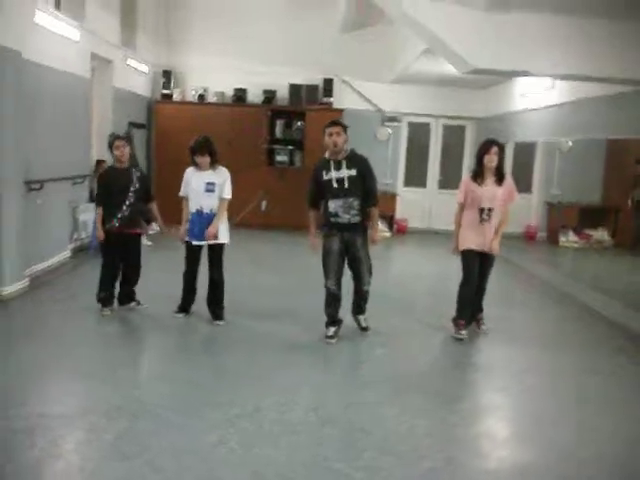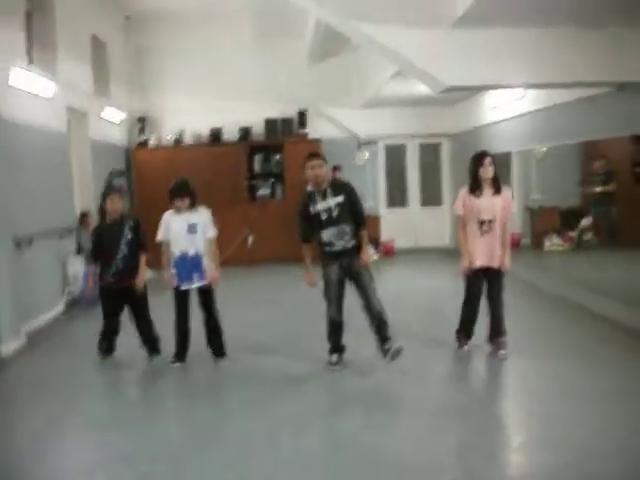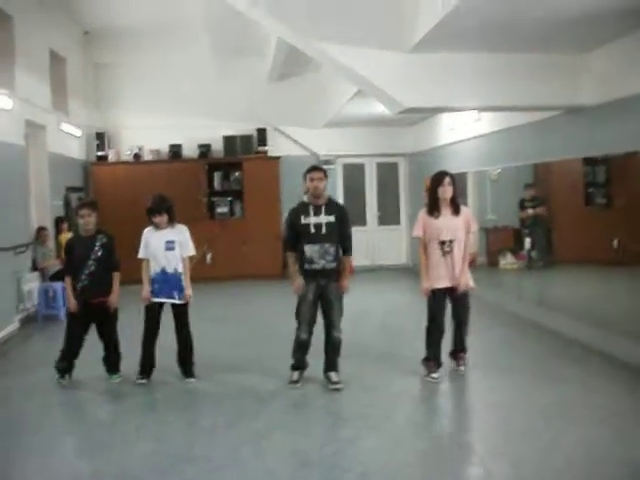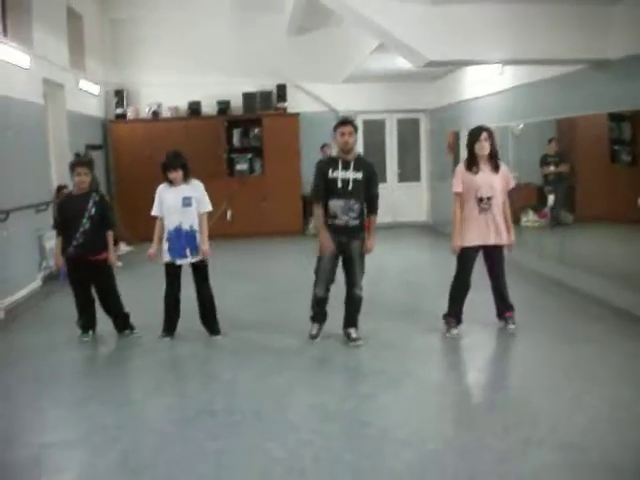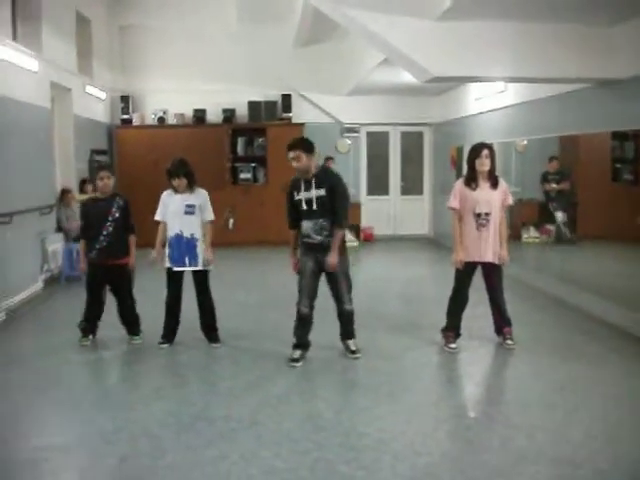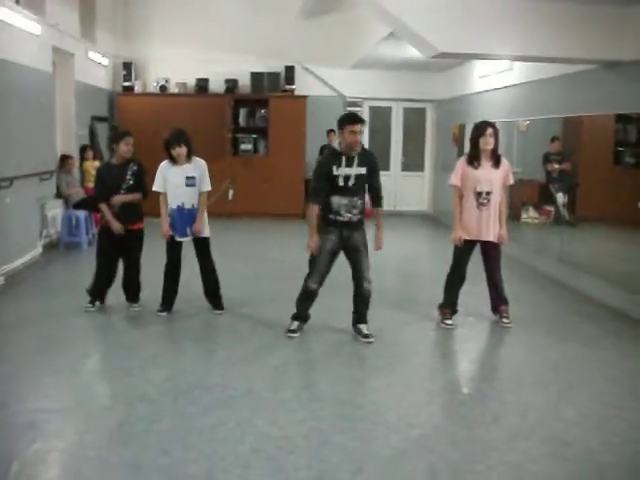
dt=0.7s
person 1, frame 1
left shoulder: (360, 163)
right shoulder: (320, 168)
left elbow: (372, 197)
right elbow: (314, 204)
left wrist: (374, 227)
right wrist: (313, 233)
left hip: (357, 231)
right hip: (332, 233)
left knee: (363, 278)
right knee: (332, 281)
left ankle: (359, 312)
right ankle: (332, 322)
person 1, frame 2
left shoulder: (345, 189)
right shoulder: (307, 202)
left elbow: (361, 220)
right elbow: (306, 239)
left wrist: (365, 249)
right wrist: (308, 269)
left hip: (355, 256)
right hip: (331, 261)
left knee: (371, 299)
right knee: (334, 309)
left ankle: (386, 343)
right ankle: (336, 350)
person 1, frame 3
left shoulder: (338, 211)
right shoulder: (297, 213)
left elbow: (346, 247)
right elbow: (290, 248)
left wrist: (346, 276)
right wrist: (295, 276)
left hip: (333, 278)
right hip: (308, 279)
left knee: (334, 327)
right knee: (304, 327)
left ankle: (331, 370)
right ankle: (298, 367)
person 1, frame 4
left shoulder: (366, 168)
right shoulder: (324, 166)
left elbow: (372, 205)
right elbow: (317, 200)
left wrist: (370, 236)
right wrist: (322, 231)
left hip: (355, 236)
right hip: (331, 234)
left knee: (355, 285)
right knee: (322, 282)
left ankle: (351, 326)
right ankle: (318, 320)
person 1, frame 5
left shoulder: (332, 180)
right shoulder: (294, 186)
left elbow: (341, 219)
left wrist: (334, 251)
right wrist: (294, 253)
left hip: (333, 250)
right hip: (308, 252)
left knee: (343, 298)
right knee: (304, 302)
left ankle: (348, 338)
right ankle: (300, 345)
person 1, frame 6
left shoulder: (369, 159)
right shoulder: (328, 160)
left elbow: (376, 196)
right elbow: (315, 198)
left wrist: (379, 230)
right wrist: (313, 232)
left hip: (356, 229)
right hip: (329, 228)
left knee: (363, 278)
right knee: (315, 276)
left ankle: (360, 322)
right ankle: (300, 317)
person 2, frame 1
left shoulder: (506, 182)
right shoulder: (469, 181)
left elbow: (504, 214)
right elbow: (460, 211)
left wrist: (497, 239)
right wrist: (456, 238)
left hip: (489, 241)
right hip: (469, 240)
left knee: (482, 281)
right knee: (469, 279)
left ankle: (476, 314)
right ankle: (460, 321)
person 2, frame 2
left shoulder: (504, 193)
right shoulder: (466, 194)
left elbow: (505, 226)
right elbow: (461, 227)
left wrist: (507, 254)
right wrist: (464, 255)
left hip: (495, 256)
right hip: (474, 256)
left knee: (496, 298)
right knee: (472, 296)
left ankle: (498, 338)
right ankle: (463, 334)
person 2, frame 3
left shoulder: (463, 212)
right shoulder: (425, 215)
left elbow: (468, 245)
right elbow: (422, 249)
left wrist: (464, 273)
right wrist: (424, 278)
left hip: (457, 276)
right hip: (436, 278)
left knee: (462, 317)
right knee: (436, 321)
left ankle: (459, 353)
right ankle: (432, 361)
person 2, frame 4
left shoulder: (501, 169)
right shoulder: (463, 170)
left elbow: (504, 202)
right elbow: (458, 204)
left wrist: (510, 230)
right wrist: (456, 235)
left hip: (495, 234)
right hip: (469, 235)
left knee: (498, 275)
right knee: (462, 277)
left ankle: (506, 313)
right ankle: (452, 318)
person 2, frame 5
left shoulder: (500, 186)
right shoulder: (462, 185)
left elbow: (502, 218)
right elbow: (457, 220)
left wrist: (504, 247)
right wrist: (457, 249)
left hip: (492, 250)
right hip: (468, 250)
left knee: (496, 291)
right knee: (460, 292)
left ankle: (504, 329)
right ankle: (451, 332)
person 2, frame 6
left shoulder: (502, 165)
right shoulder: (464, 163)
left elbow: (502, 198)
right elbow: (457, 198)
left wrist: (503, 227)
right wrist: (456, 227)
left hip: (491, 229)
right hip: (467, 229)
left knee: (494, 270)
right knee: (458, 270)
left ankle: (501, 307)
right ankle: (447, 308)
person 3, frame 1
left shoulder: (222, 173)
right shoulder: (189, 173)
left elbow: (224, 203)
right elbow: (186, 201)
left wrist: (214, 226)
right wrist: (183, 225)
left hip: (216, 230)
right hip: (194, 228)
left knee: (216, 271)
right knee: (190, 269)
left ankle: (216, 311)
right ankle: (185, 305)
person 3, frame 2
left shoulder: (203, 213)
right shoulder: (168, 217)
left elbow: (210, 242)
right elbow: (166, 246)
left wrist: (213, 267)
right wrist: (167, 270)
left hip: (202, 270)
right hip: (180, 273)
left knee: (209, 310)
right knee: (181, 314)
left ankle: (218, 349)
right ankle: (180, 353)
person 3, frame 3
left shoulder: (181, 231)
right shoulder: (148, 233)
left elbow: (186, 260)
right elbow: (145, 262)
left wrist: (188, 286)
right wrist: (145, 287)
left hip: (178, 288)
right hip: (156, 289)
left knee: (183, 329)
right knee: (150, 329)
left ankle: (187, 368)
right ankle: (145, 370)
person 3, frame 4
left shoulder: (196, 187)
right shoulder: (162, 190)
left elbow: (203, 216)
right elbow: (160, 220)
left wrist: (204, 242)
right wrist: (155, 245)
left hip: (195, 246)
right hip: (172, 248)
left knee: (203, 286)
right knee: (171, 289)
left ankle: (212, 325)
right ankle: (169, 327)
person 3, frame 5
left shoulder: (201, 195)
right shoulder: (166, 197)
left elbow: (207, 224)
right elbow: (163, 225)
left wrist: (208, 250)
right wrist: (157, 250)
left hip: (197, 253)
right hip: (174, 254)
left knee: (203, 293)
right knee: (173, 295)
left ankle: (211, 332)
right ankle: (168, 334)
person 3, frame 6
left shoulder: (199, 165)
right shoulder: (164, 167)
left elbow: (203, 195)
right elbow: (163, 196)
left wrist: (199, 221)
right wrist: (164, 222)
left hip: (197, 223)
right hip: (174, 224)
left knee: (206, 261)
right knee: (172, 263)
left ankle: (215, 300)
right ankle: (167, 302)
person 4, frame 1
left shoulder: (138, 174)
right shoulder: (106, 175)
left elbow: (148, 199)
right elbow: (100, 203)
left wrist: (158, 220)
right wrist: (99, 227)
left hip: (133, 229)
right hip: (112, 229)
left knee: (133, 266)
right knee: (111, 266)
left ankle: (127, 298)
right ankle: (105, 301)
person 4, frame 2
left shoulder: (132, 223)
right shoulder: (99, 229)
left elbow: (142, 250)
right elbow: (95, 258)
left wrist: (142, 273)
left hip: (133, 280)
right hip: (110, 283)
left knee: (142, 317)
right knee: (110, 318)
left ankle: (153, 349)
right ankle: (106, 349)
person 4, frame 3
left shoulder: (106, 239)
right shoulder: (72, 243)
left elbow: (115, 269)
right elbow: (68, 273)
left wrist: (115, 293)
right wrist: (70, 297)
left hip: (104, 298)
right hip: (80, 299)
left knee: (109, 336)
right knee: (73, 336)
left ankle: (113, 369)
right ankle: (64, 370)
person 4, frame 4
left shoulder: (98, 198)
right shoulder: (64, 202)
left elbow: (108, 227)
right elbow: (60, 231)
left wrist: (111, 251)
right wrist: (58, 255)
left hip: (98, 255)
right hip: (75, 257)
left knee: (108, 293)
right knee: (82, 295)
left ankle: (124, 325)
right ankle: (87, 327)
person 4, frame 5
left shoulder: (121, 202)
right shoulder: (88, 205)
left elbow: (130, 231)
right elbow: (83, 235)
left wrist: (132, 255)
right wrist: (82, 258)
left hip: (120, 260)
right hip: (96, 261)
left knee: (125, 297)
right knee: (94, 298)
left ankle: (134, 330)
right ankle: (88, 331)
person 4, frame 6
left shoulder: (137, 167)
right shoulder: (104, 170)
left elbow: (143, 194)
right elbow: (100, 200)
left wrist: (123, 198)
right wrist: (112, 221)
left hip: (134, 225)
right hip: (110, 225)
left knee: (132, 264)
right knee: (105, 263)
left ankle: (133, 298)
right ankle: (96, 297)
